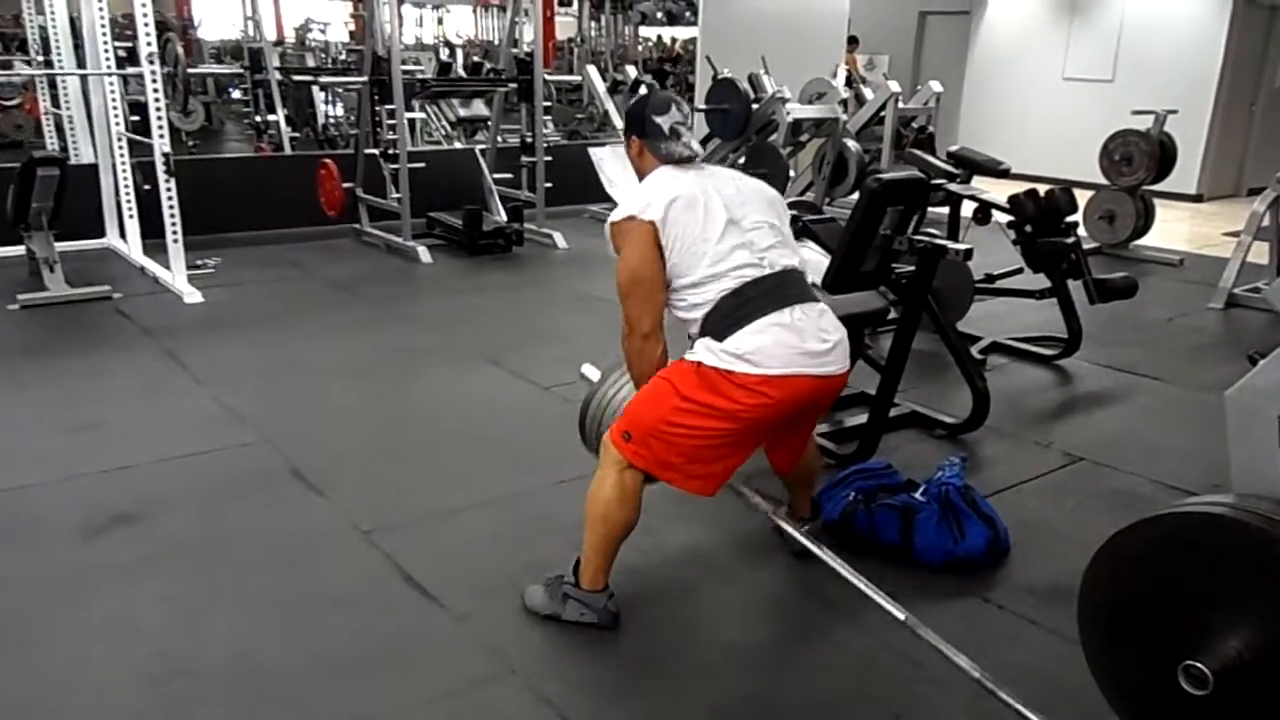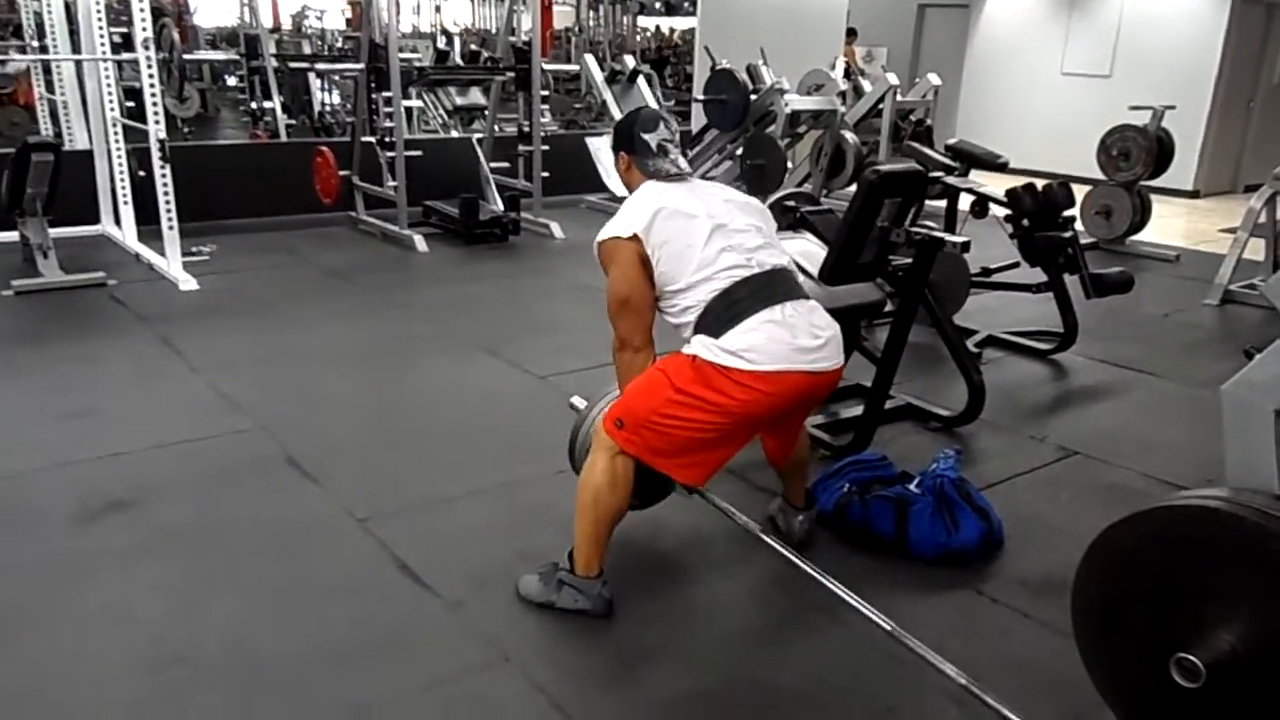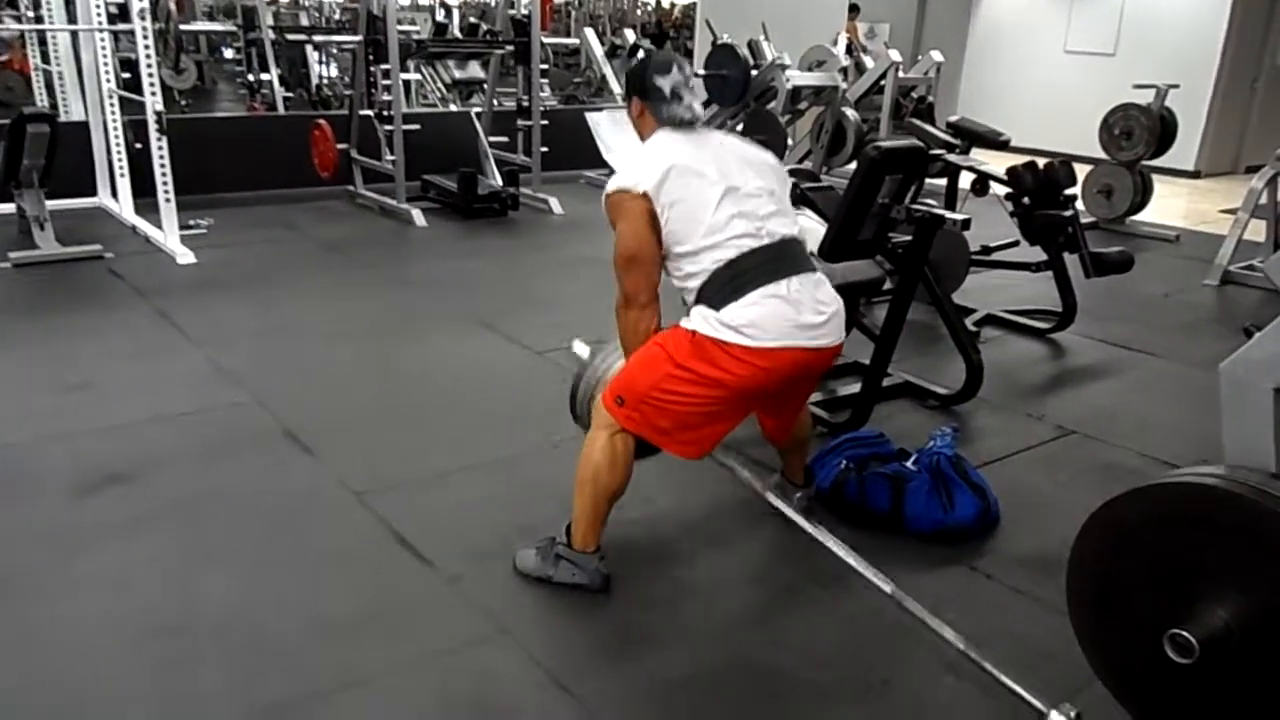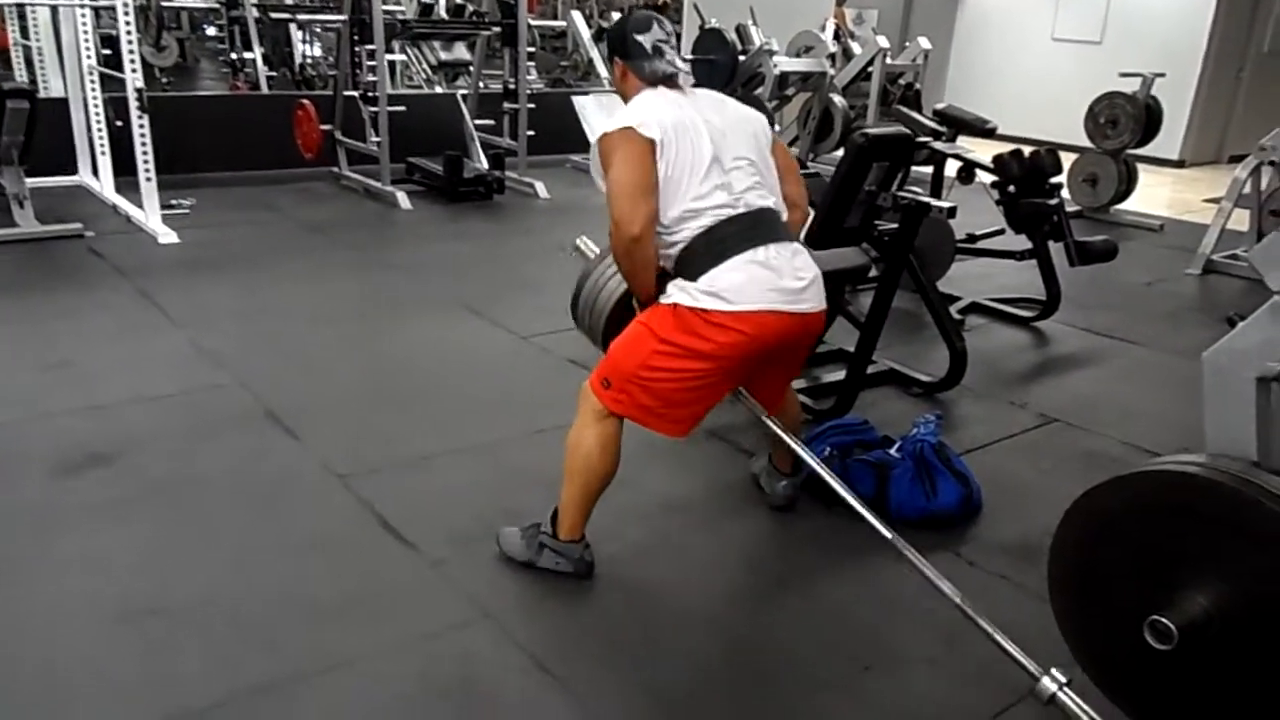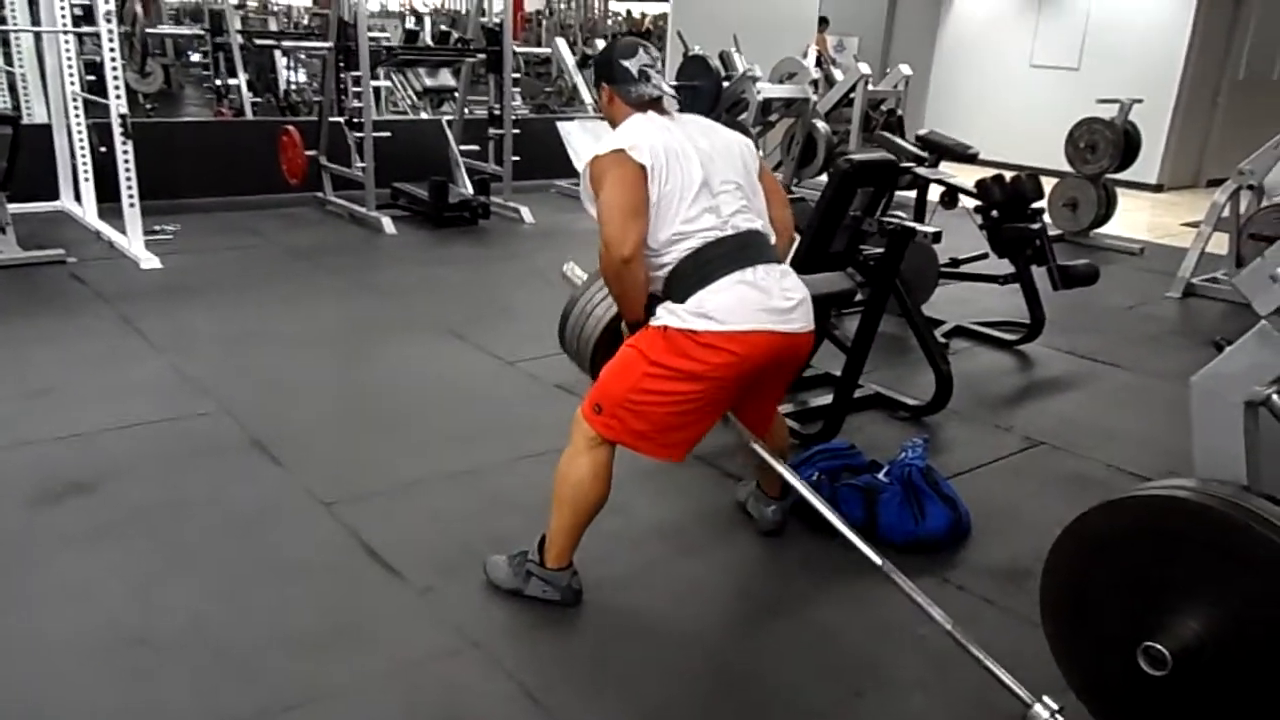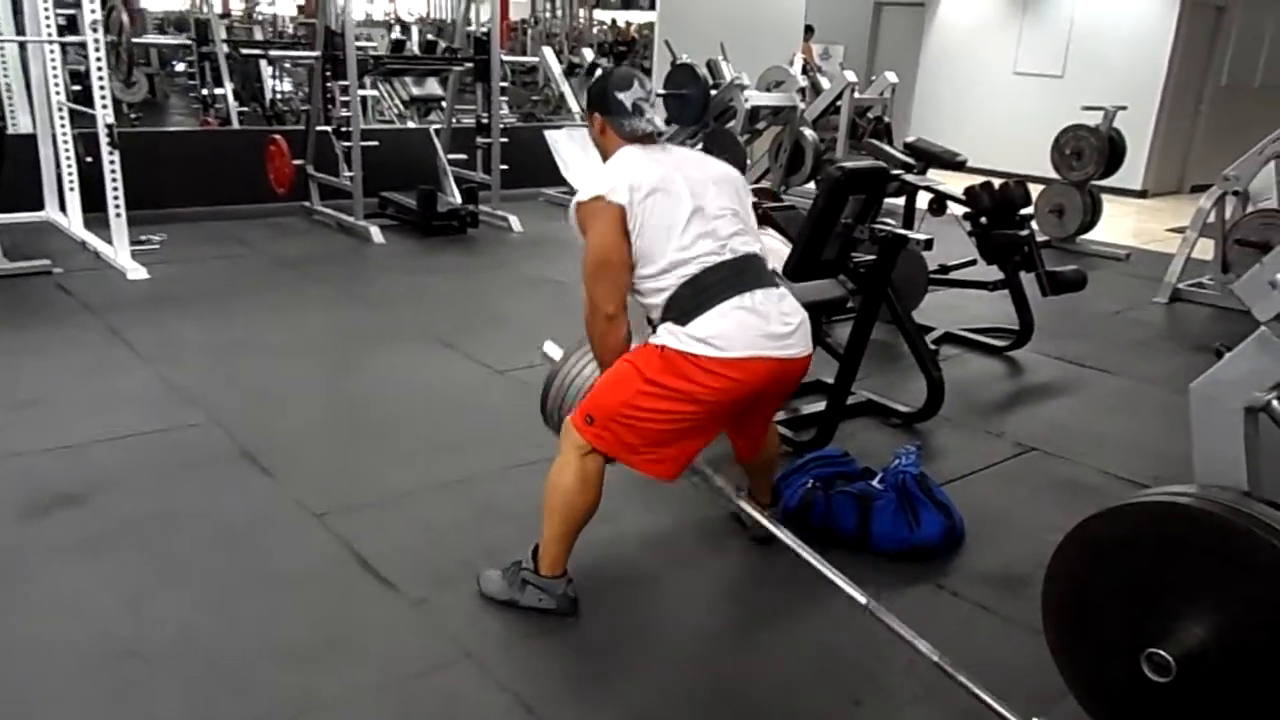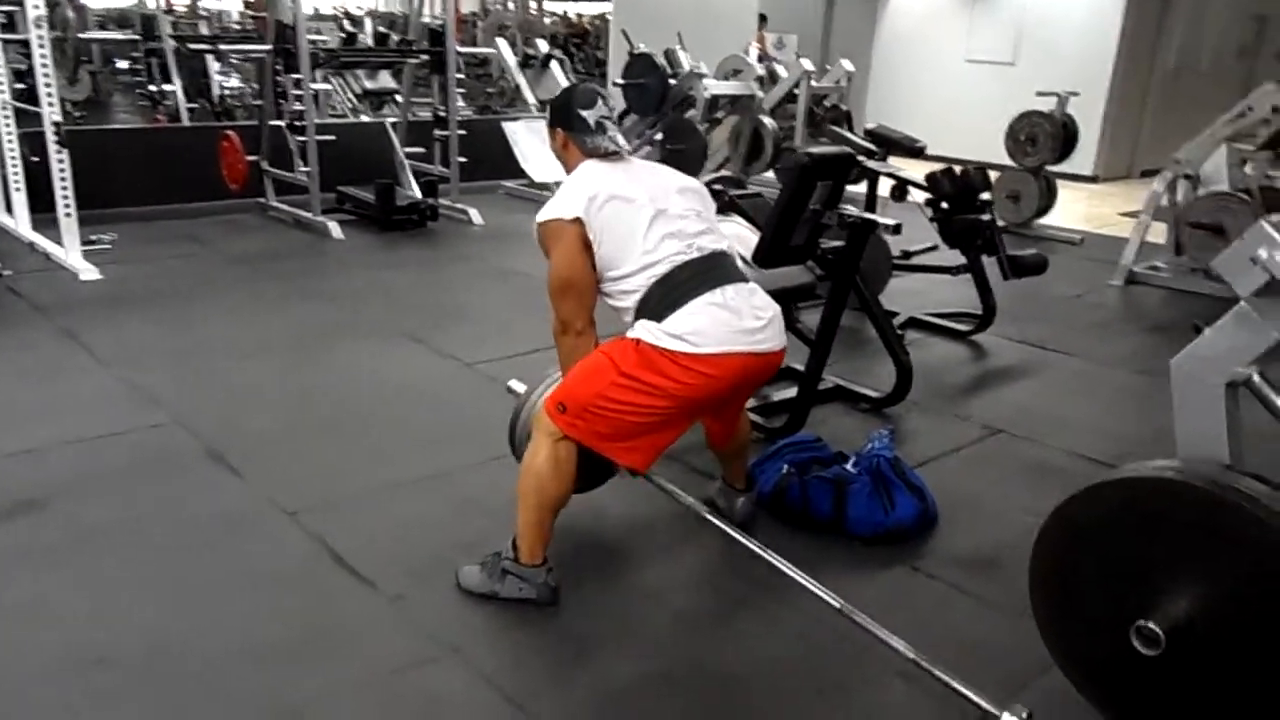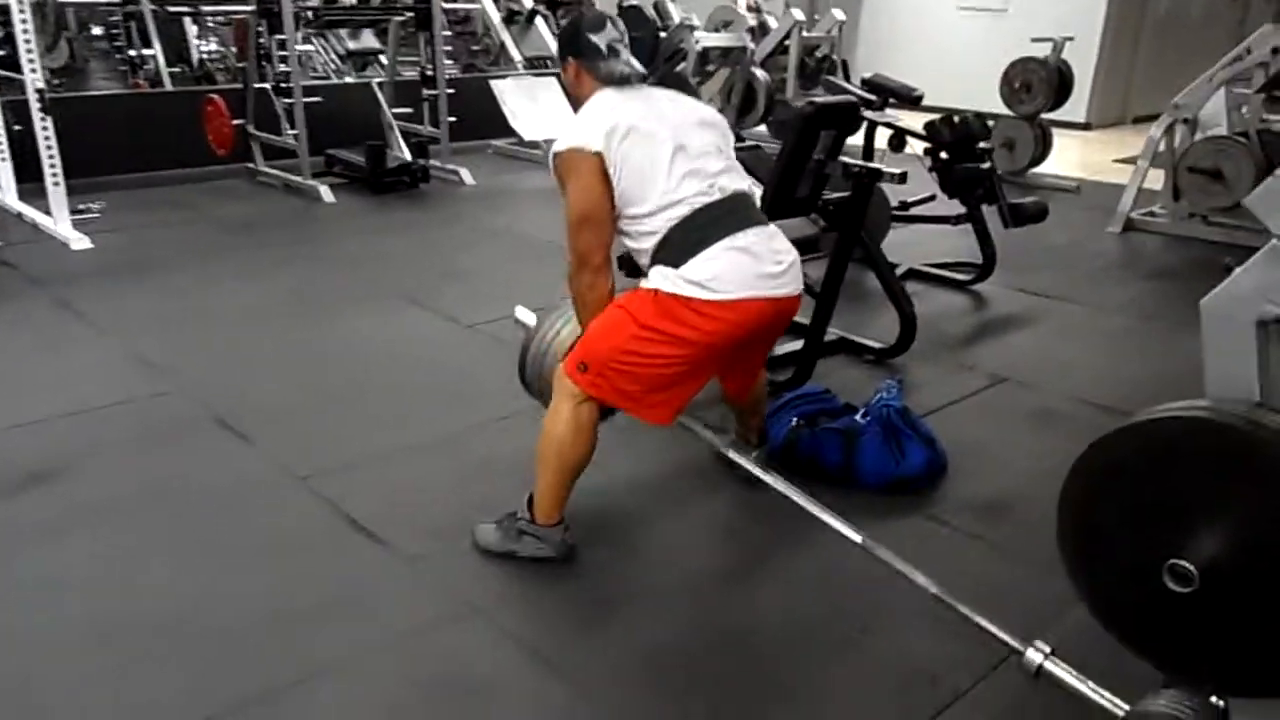
dt=0.3s
person 1, frame 1
left shoulder: (639, 212)
right shoulder: (753, 187)
left elbow: (644, 332)
left wrist: (654, 407)
left hip: (752, 360)
right hip: (829, 351)
left knee: (621, 452)
right knee: (790, 429)
left ankle: (588, 594)
right ankle: (802, 520)
person 1, frame 2
left shoulder: (624, 228)
right shoulder: (735, 197)
left elbow: (633, 346)
left wrist: (648, 425)
left hip: (747, 359)
right hip: (823, 350)
left knee: (612, 440)
right knee: (781, 415)
left ankle: (582, 581)
right ankle: (797, 512)
person 1, frame 3
left shoulder: (635, 180)
right shoulder: (752, 153)
left elbow: (638, 304)
left wrist: (645, 376)
left hip: (747, 329)
right hip: (823, 320)
left knee: (613, 417)
right knee: (782, 397)
left ankle: (579, 556)
right ankle: (796, 489)
person 1, frame 4
left shoulder: (629, 128)
right shoulder: (741, 112)
left elbow: (632, 230)
right elbow: (797, 202)
left wrist: (648, 300)
left hip: (724, 301)
right hip: (803, 292)
left knee: (601, 402)
right knee: (770, 386)
left ankle: (563, 543)
right ankle: (782, 476)
person 1, frame 5
left shoulder: (618, 151)
right shoulder: (727, 135)
left elbow: (623, 253)
right elbow: (782, 226)
left wrist: (636, 322)
left hip: (715, 322)
right hip: (792, 313)
left knee: (593, 430)
right knee: (758, 407)
left ankle: (550, 570)
right ankle: (769, 501)
person 1, frame 6
left shoulder: (605, 191)
right shoulder: (717, 167)
left elbow: (607, 312)
left wrist: (618, 383)
left hip: (715, 345)
right hip: (790, 335)
left knee: (583, 439)
right knee: (750, 418)
left ankle: (545, 579)
right ankle: (762, 510)
person 1, frame 7
left shoulder: (564, 208)
right shoulder: (676, 179)
left elbow: (575, 327)
left wrist: (592, 412)
left hip: (691, 342)
right hip: (764, 332)
left knee: (553, 426)
right knee: (722, 398)
left ankle: (526, 570)
right ankle: (736, 493)
person 1, frame 8
left shoulder: (582, 139)
right shoulder: (693, 108)
left elbow: (591, 266)
left wrist: (600, 346)
left hip: (709, 288)
right hip: (782, 275)
left knee: (574, 386)
right knee: (739, 358)
left ankle: (541, 528)
right ankle: (752, 447)
